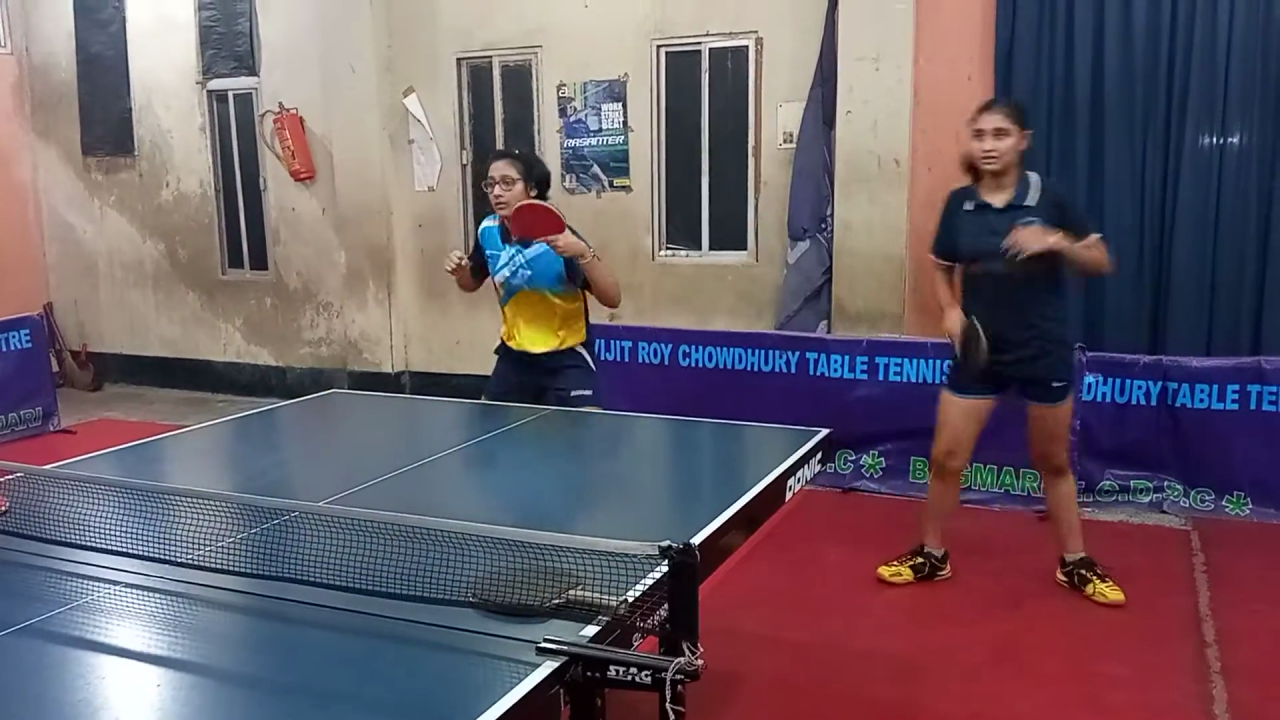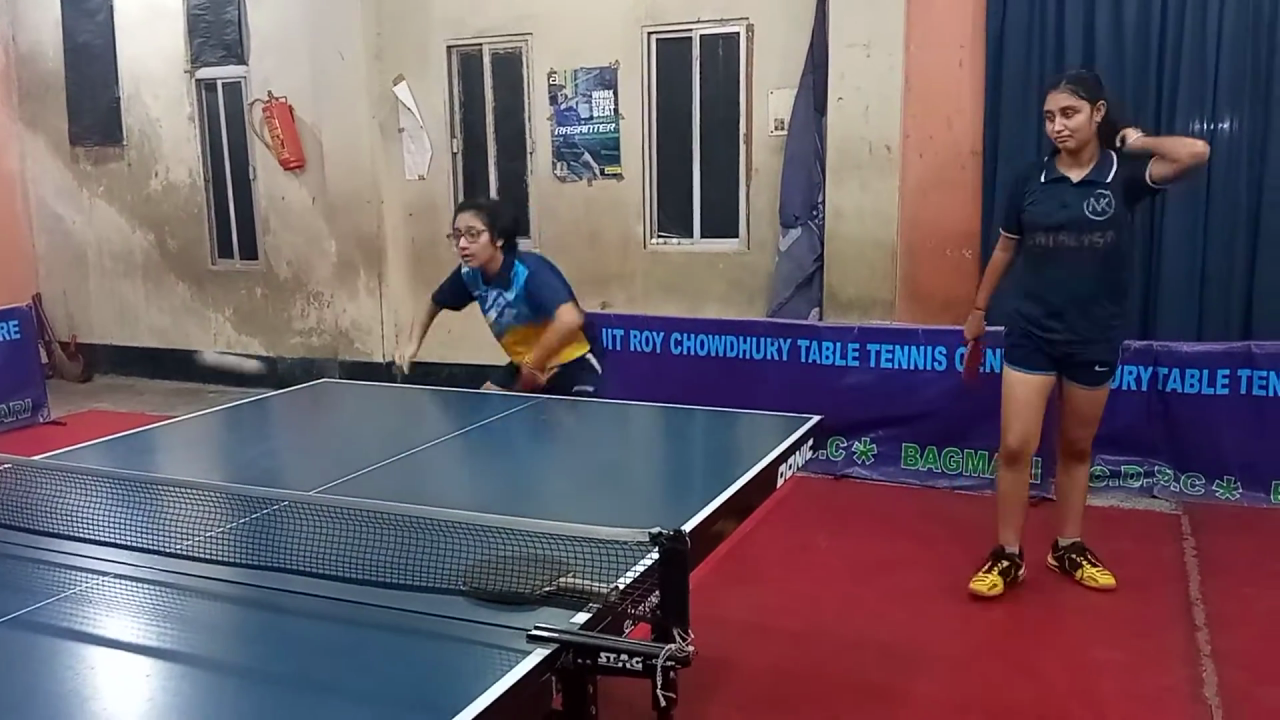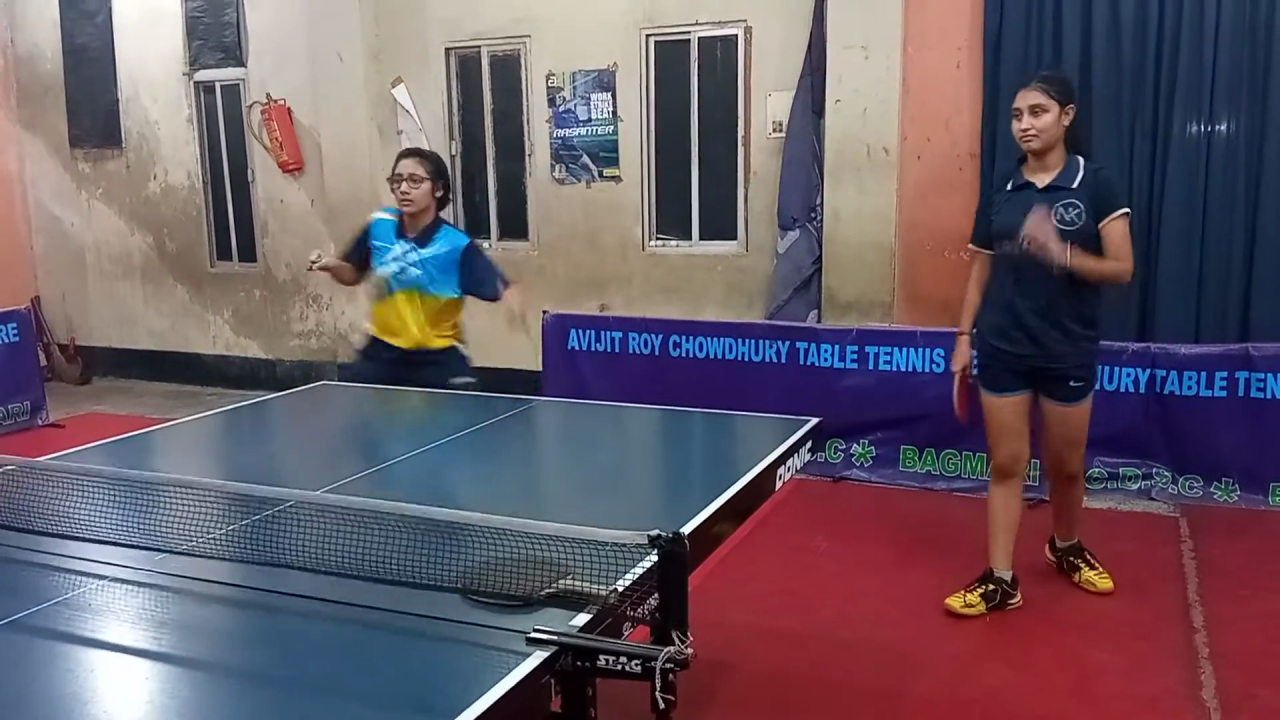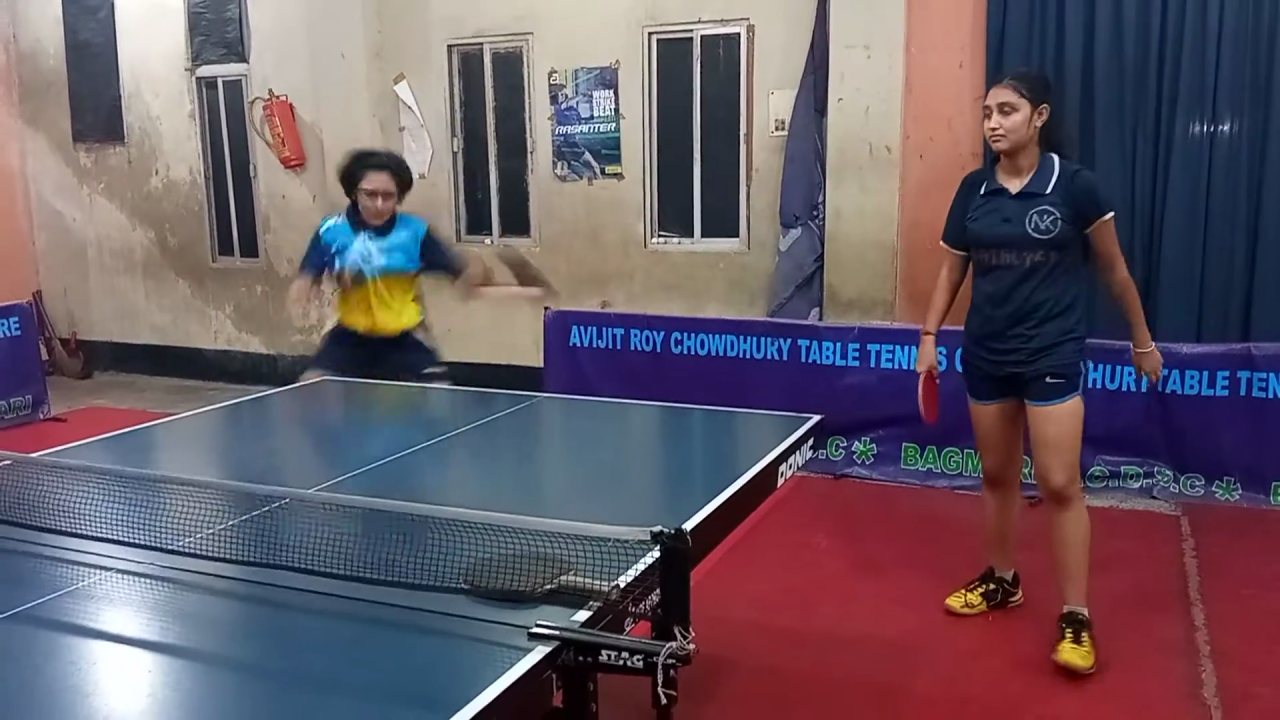
dt=0.5s
person 1, frame 1
left shoulder: (1049, 201)
right shoulder: (958, 205)
left elbow: (1103, 264)
right elbow: (944, 273)
left wrist: (1054, 242)
right wrist: (953, 314)
left hip: (1045, 355)
right hip: (978, 354)
left knee: (1055, 462)
right knee: (945, 459)
left ankle: (1076, 562)
right ankle: (931, 555)
person 1, frame 2
left shoulder: (1126, 173)
right shoulder: (1030, 179)
left elbow: (1196, 151)
right elbow: (1005, 249)
left wrist: (1140, 142)
right wrist: (977, 309)
left hip: (1096, 337)
right hip: (1031, 332)
left knee: (1077, 447)
right knee: (1015, 447)
left ankle: (1068, 547)
right ankle: (1007, 554)
person 1, frame 3
left shoulder: (1096, 185)
right shoulder: (999, 190)
left elbow: (1121, 268)
left wrist: (1060, 253)
right wrist: (965, 335)
left hip: (1068, 351)
right hip: (1002, 349)
left knee: (1066, 467)
right knee: (1006, 466)
left ankle: (1066, 547)
right ankle: (1000, 580)
person 1, frame 4
left shoulder: (1075, 185)
right shoulder: (973, 189)
left elbow: (1113, 270)
right elbow: (952, 269)
left wrist: (1142, 338)
right wrist: (928, 335)
left hip: (1053, 356)
right hip: (985, 355)
left knee: (1060, 486)
right knee: (996, 476)
left ankle: (1075, 618)
right ankle: (1001, 578)
person 2, frame 1
left shoulder: (560, 239)
right shoulder: (488, 232)
left elbow: (612, 299)
right elbow: (471, 284)
left wrist: (584, 253)
right wrist: (459, 271)
left hip: (566, 357)
right hip: (515, 354)
person 2, frame 2
left shoulder: (530, 272)
right shoulder: (469, 274)
left elbow: (570, 319)
right elbow: (435, 303)
left wrist: (534, 365)
right wrist: (413, 342)
left hip: (572, 363)
right hip: (523, 367)
person 2, frame 3
left shoulder: (457, 247)
right shoulder: (378, 226)
left elbow: (503, 291)
right elbow: (351, 273)
left wrist: (513, 304)
right wrist: (331, 265)
left hip: (440, 352)
right hip: (386, 346)
person 2, frame 4
left shoulder: (415, 232)
right shoulder: (331, 231)
left elbow: (465, 275)
right elbow: (305, 282)
left wrist: (478, 274)
right wrist: (302, 290)
left hip: (407, 339)
right hip: (354, 339)
